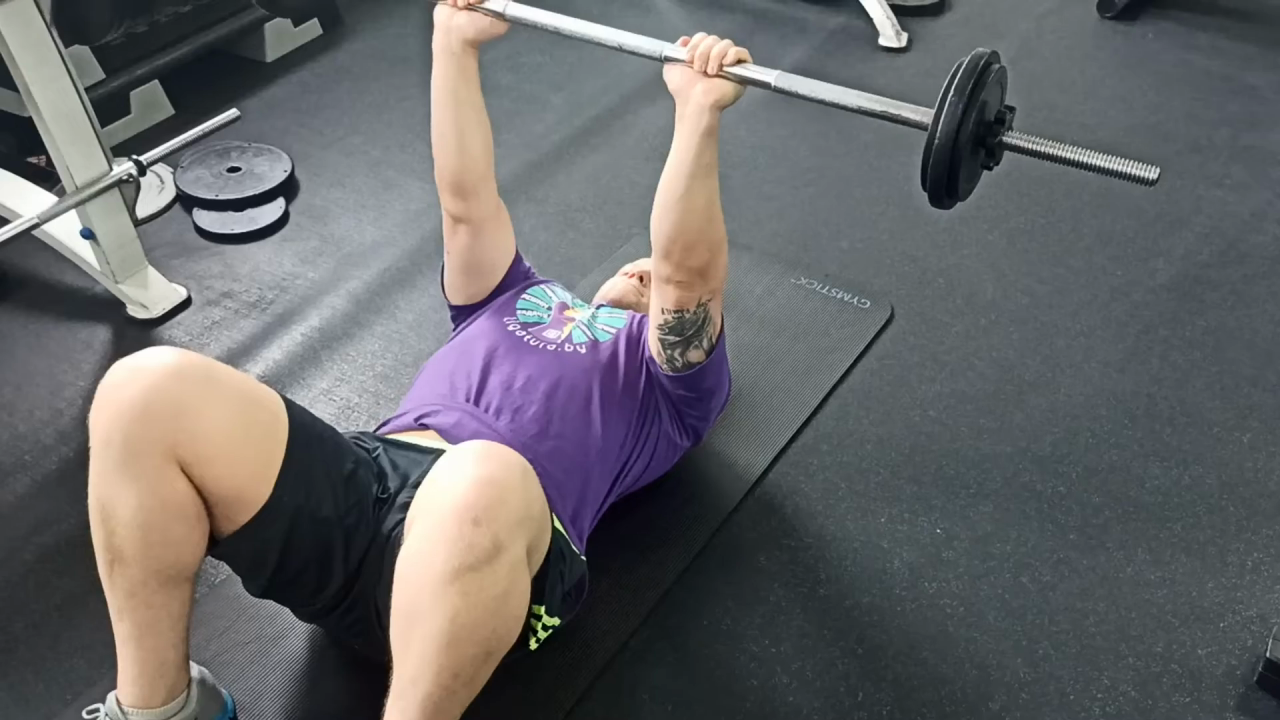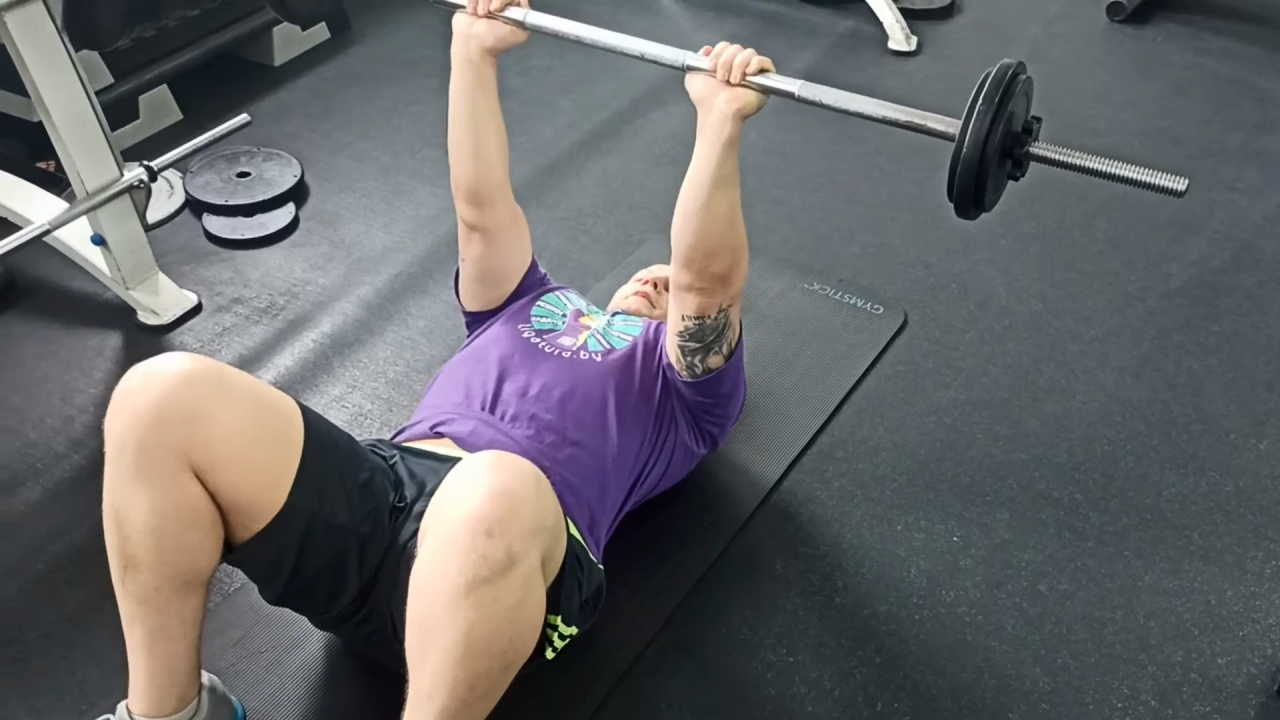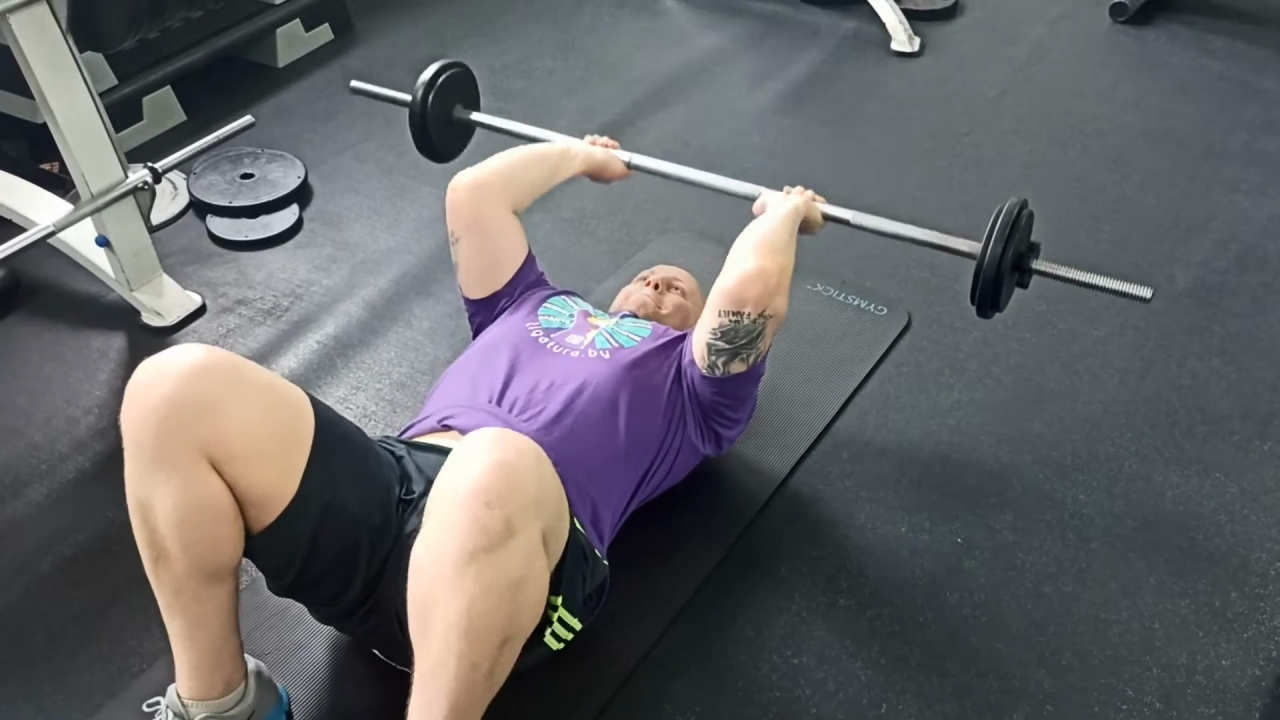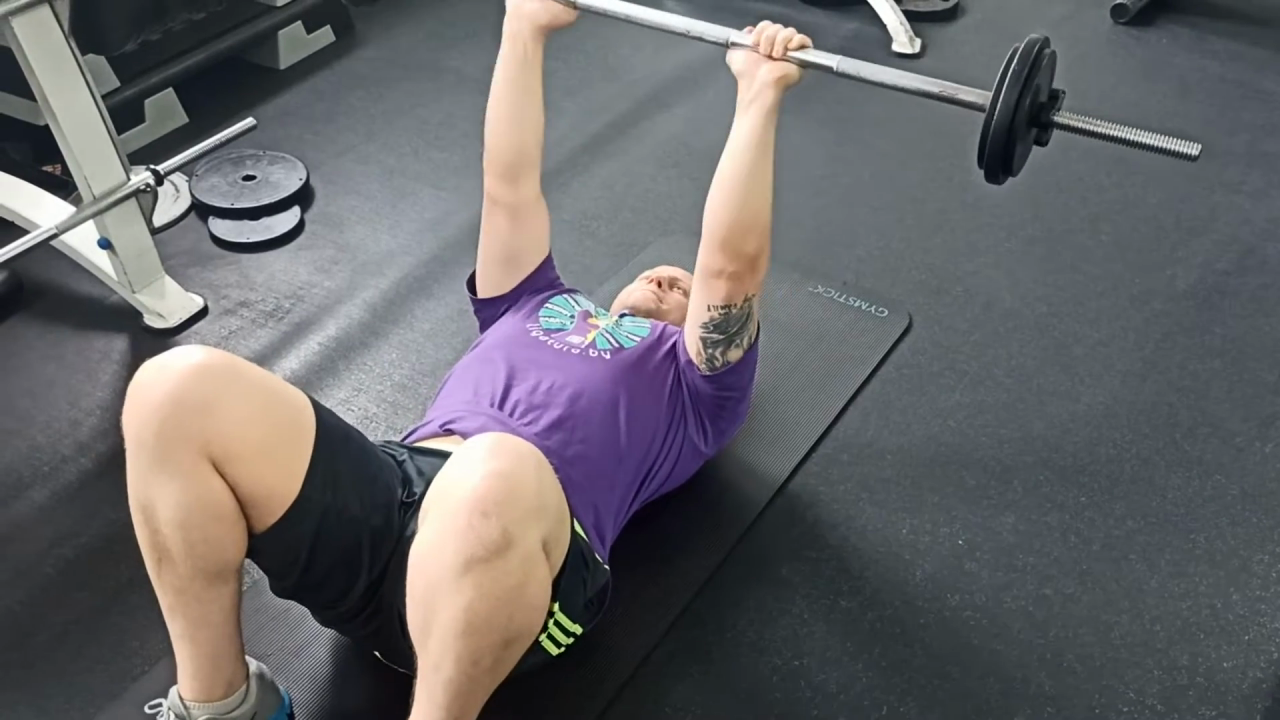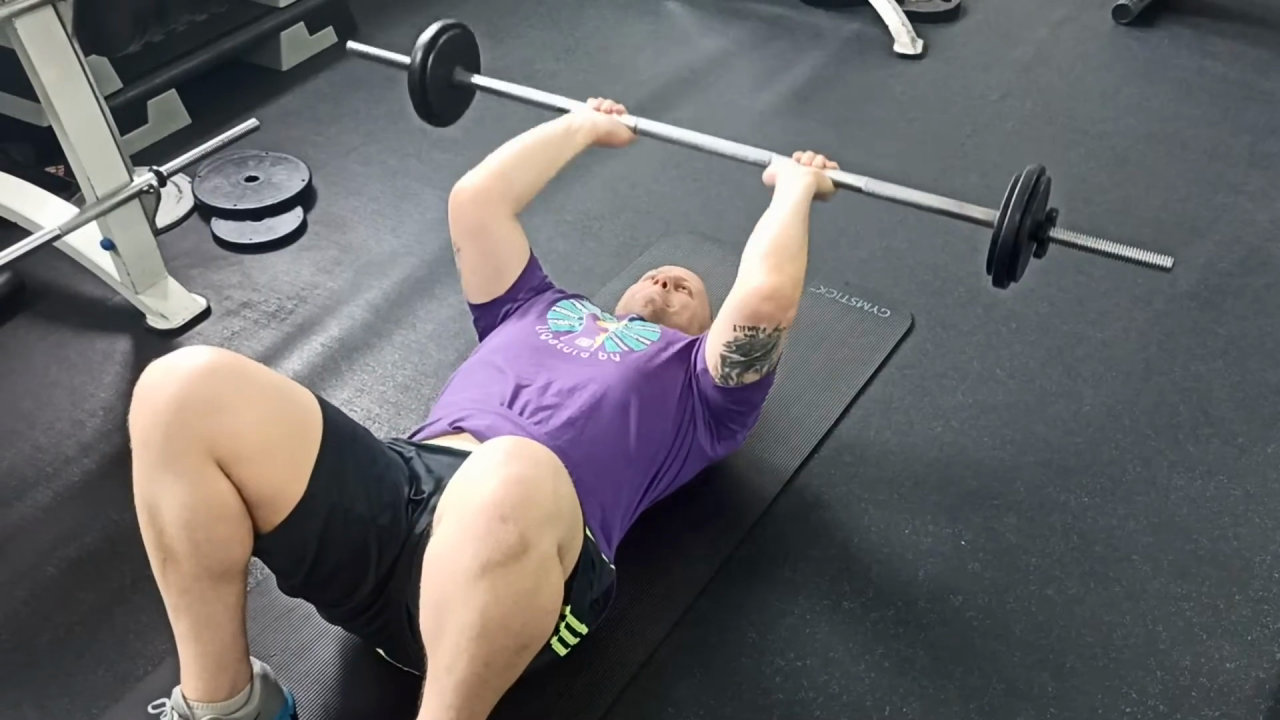
dt=1s
person 1, frame 1
left shoulder: (675, 379)
right shoulder: (519, 301)
left elbow: (689, 273)
right elbow: (467, 202)
left wrist: (697, 111)
left hip: (488, 518)
right hip: (365, 478)
left knee: (481, 482)
right knee: (147, 391)
person 1, frame 2
left shoulder: (690, 388)
right shoulder: (533, 306)
left elbow: (709, 280)
right elbow: (482, 209)
left wrist: (719, 119)
left hip: (506, 527)
right hip: (382, 487)
left knee: (494, 497)
right knee: (162, 396)
person 1, frame 3
left shoulder: (693, 382)
right shoulder: (533, 308)
left elbow: (751, 287)
right elbow: (472, 195)
left wrist: (784, 212)
right wrist: (579, 156)
left hip: (513, 513)
right hip: (391, 479)
left knee: (494, 469)
right knee: (175, 387)
person 1, frame 4
left shoulder: (691, 385)
right shoulder: (537, 306)
left elbow: (732, 263)
right elbow: (509, 188)
left wrist: (759, 94)
left hip: (512, 535)
right hip: (389, 487)
left knee: (493, 479)
right knee: (178, 389)
person 1, frame 5
left shoulder: (698, 379)
right shoulder: (541, 311)
left elbow: (765, 298)
right elbow: (474, 203)
left wrist: (794, 187)
right wrist: (581, 128)
left hip: (522, 518)
right hip: (399, 483)
left knee: (509, 475)
right knee: (184, 387)
